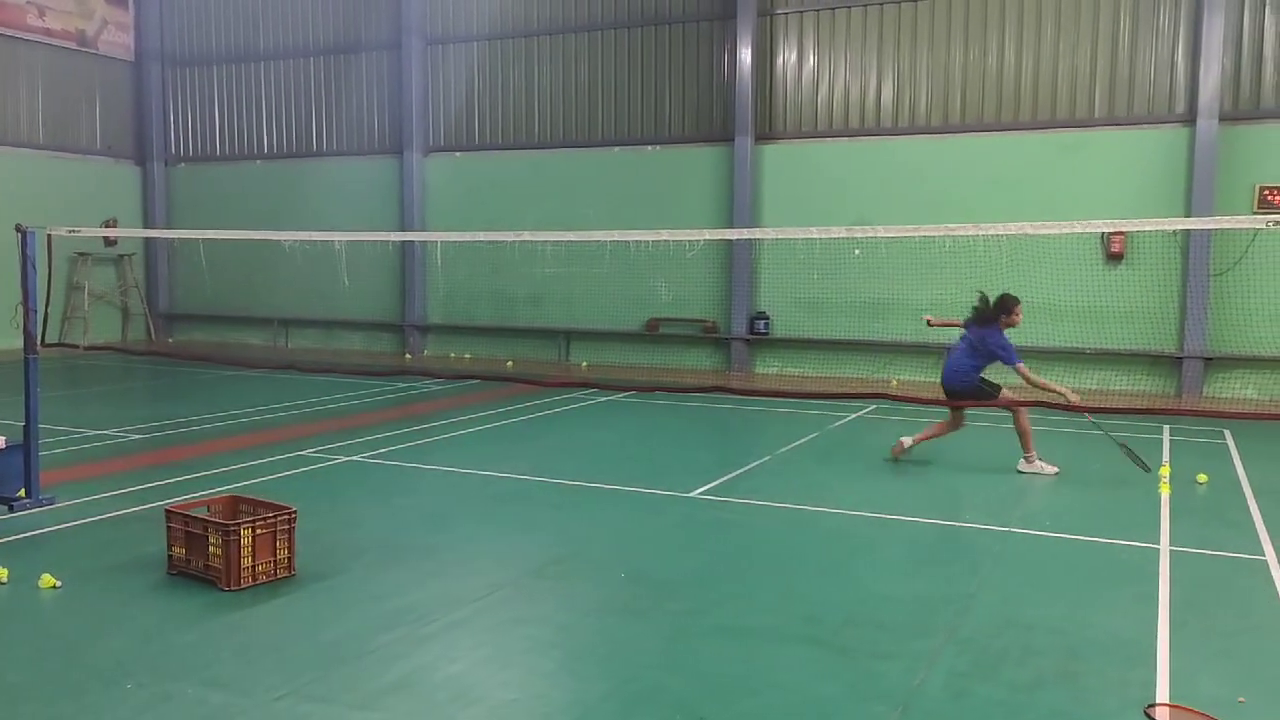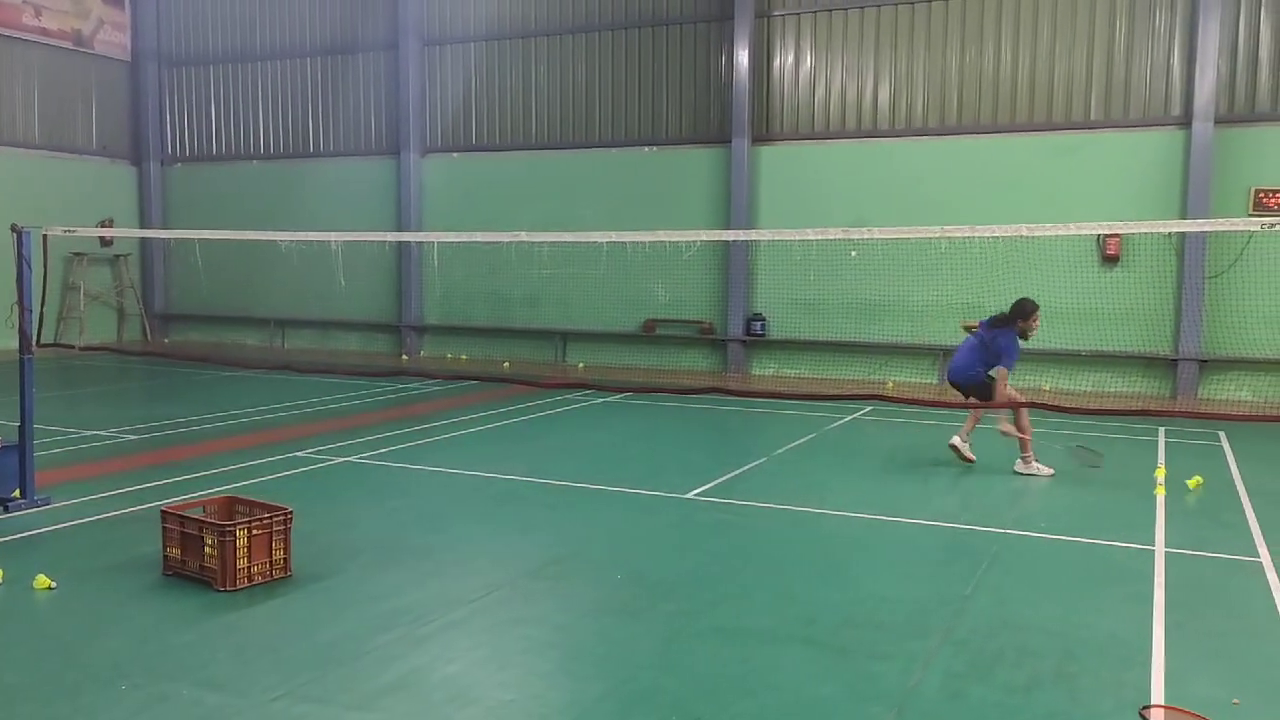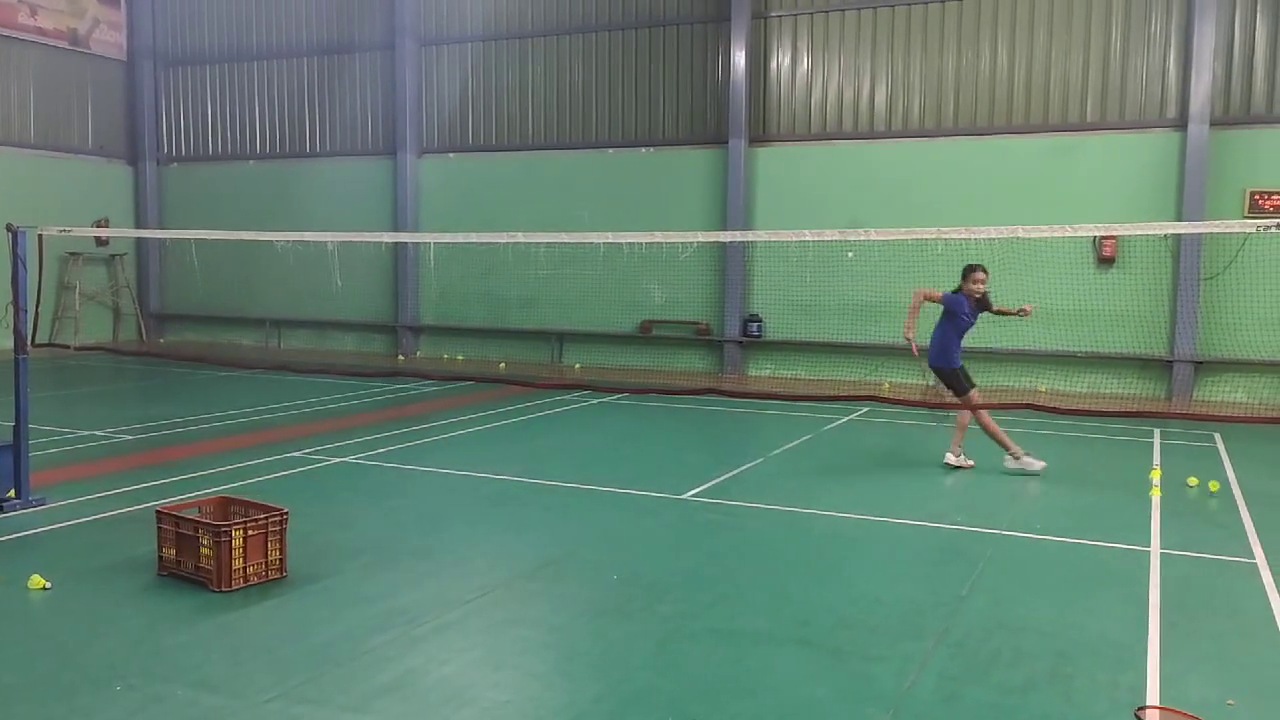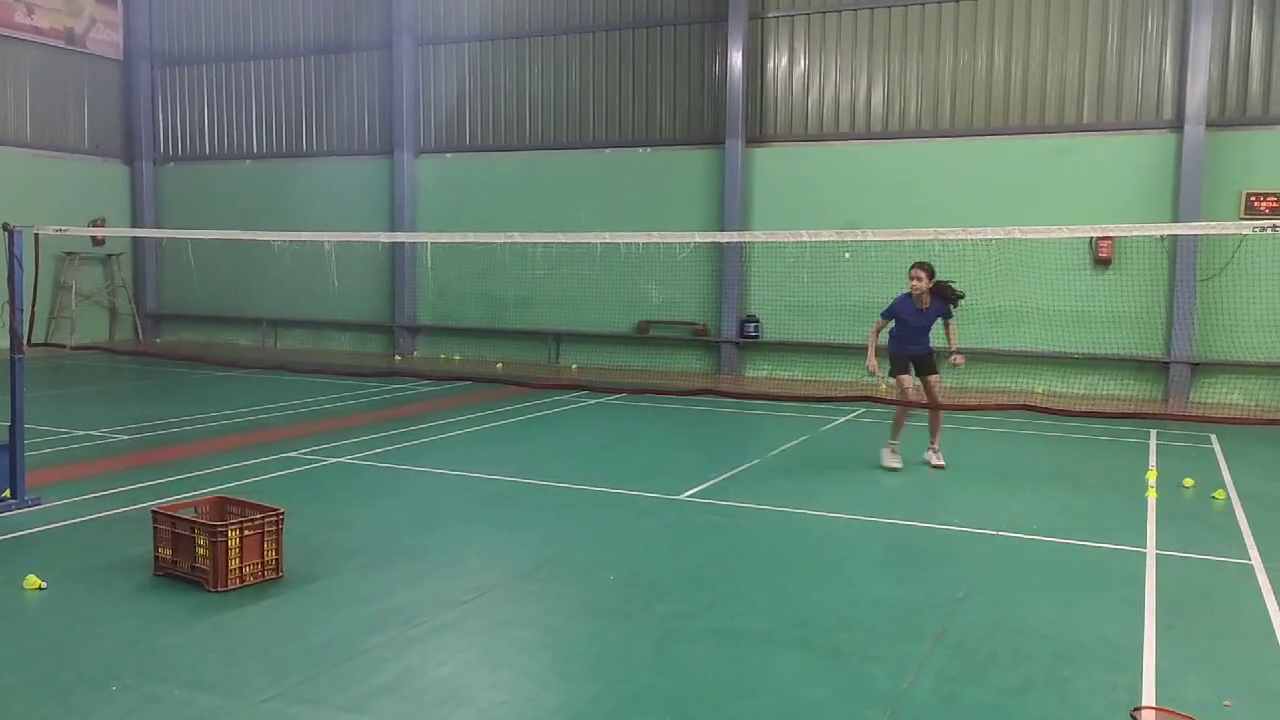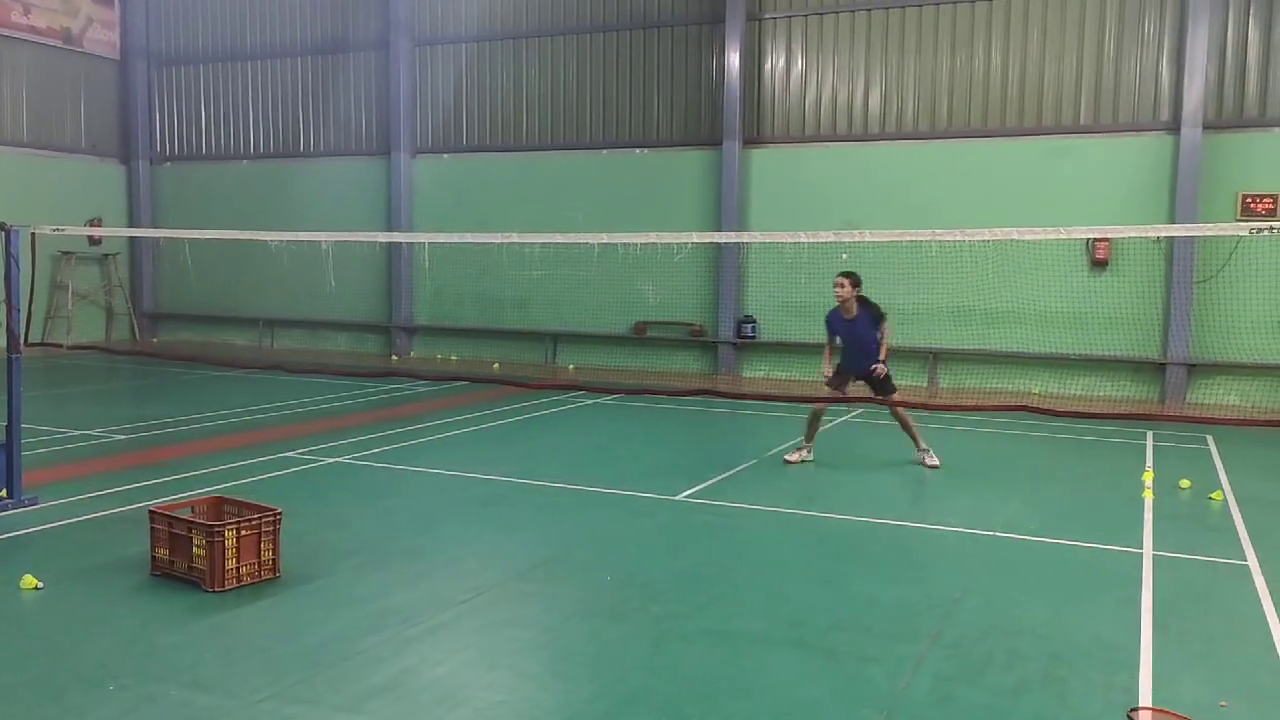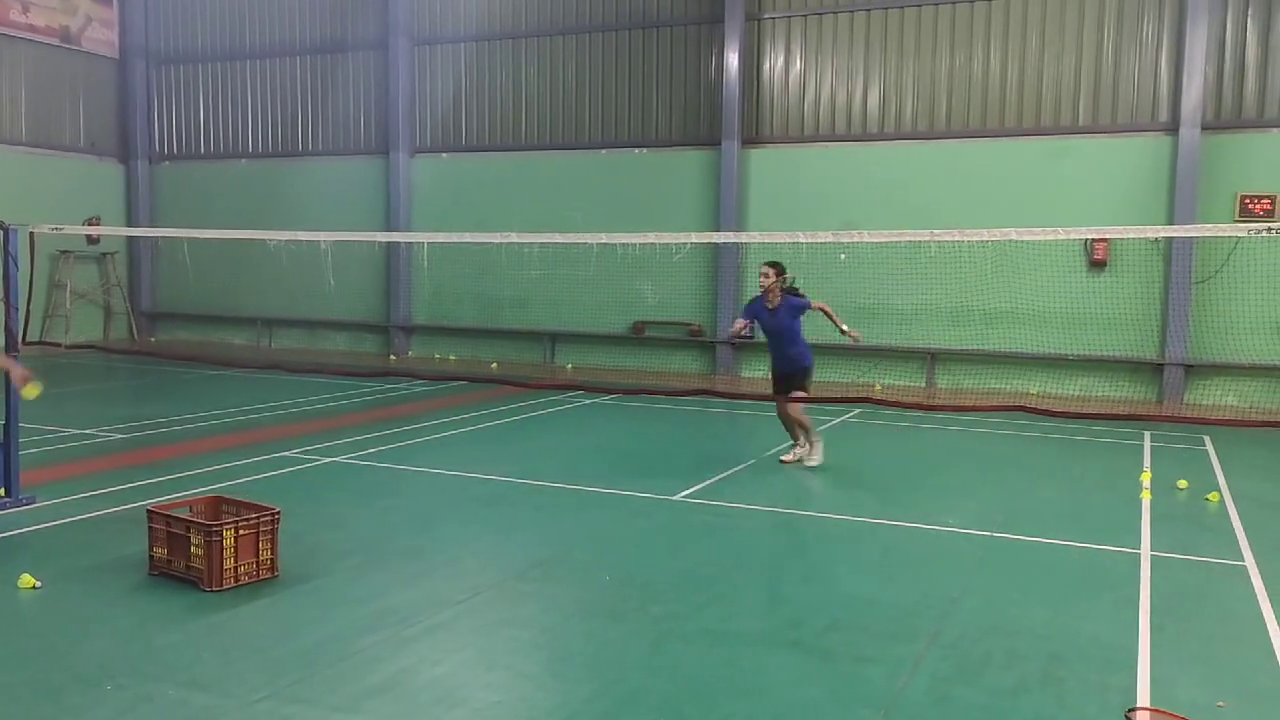
dt=0.2s
person 1, frame 1
left shoulder: (980, 321)
right shoulder: (1001, 342)
left elbow: (953, 322)
right elbow: (1029, 378)
left wrist: (931, 321)
right wrist: (1063, 391)
left hip: (950, 380)
right hip: (963, 382)
left knee: (955, 423)
right knee: (1018, 406)
left ankle: (909, 442)
right ankle: (1030, 460)
person 1, frame 2
left shoulder: (996, 322)
right shoulder: (1011, 345)
left elbow: (973, 327)
right elbow: (1000, 386)
right wrist: (1003, 421)
left hip: (954, 372)
right hip: (969, 376)
left knee: (982, 400)
right knee: (1018, 403)
left ankle: (962, 438)
right ankle: (1027, 461)
person 1, frame 3
left shoulder: (976, 301)
right shoulder: (957, 300)
left elbow: (992, 309)
right elbow: (921, 293)
left wrist: (1017, 312)
right wrist: (910, 327)
left hip: (951, 359)
right hip: (944, 361)
left knee: (969, 404)
right knee: (977, 407)
left ankle: (954, 452)
right ankle: (1016, 455)
person 1, frame 4
left shoulder: (941, 303)
right shoulder: (901, 303)
left elbow: (949, 326)
right elbow: (876, 329)
left wrist: (954, 351)
right wrist: (871, 356)
left hip: (923, 351)
right hip: (900, 351)
left knee: (935, 401)
right knee: (907, 396)
left ankle: (933, 449)
right ankle: (892, 447)
person 1, frame 5
left shoulder: (869, 313)
right shoulder: (832, 317)
left elbow: (884, 336)
right elbow: (830, 344)
left wrist: (881, 361)
right wrist: (826, 366)
left hip: (872, 365)
right hip: (848, 366)
left knee: (898, 412)
right knee: (818, 408)
left ankle: (922, 449)
right ankle: (806, 448)
person 1, frame 6
left shoulder: (793, 303)
right shoulder: (754, 306)
left elbow: (822, 307)
right elbow: (735, 331)
left wrist: (843, 328)
right wrist: (736, 330)
left hip: (801, 363)
right hip: (780, 365)
left knee: (793, 413)
right knee: (783, 412)
left ankle: (814, 440)
right ankle: (800, 445)
